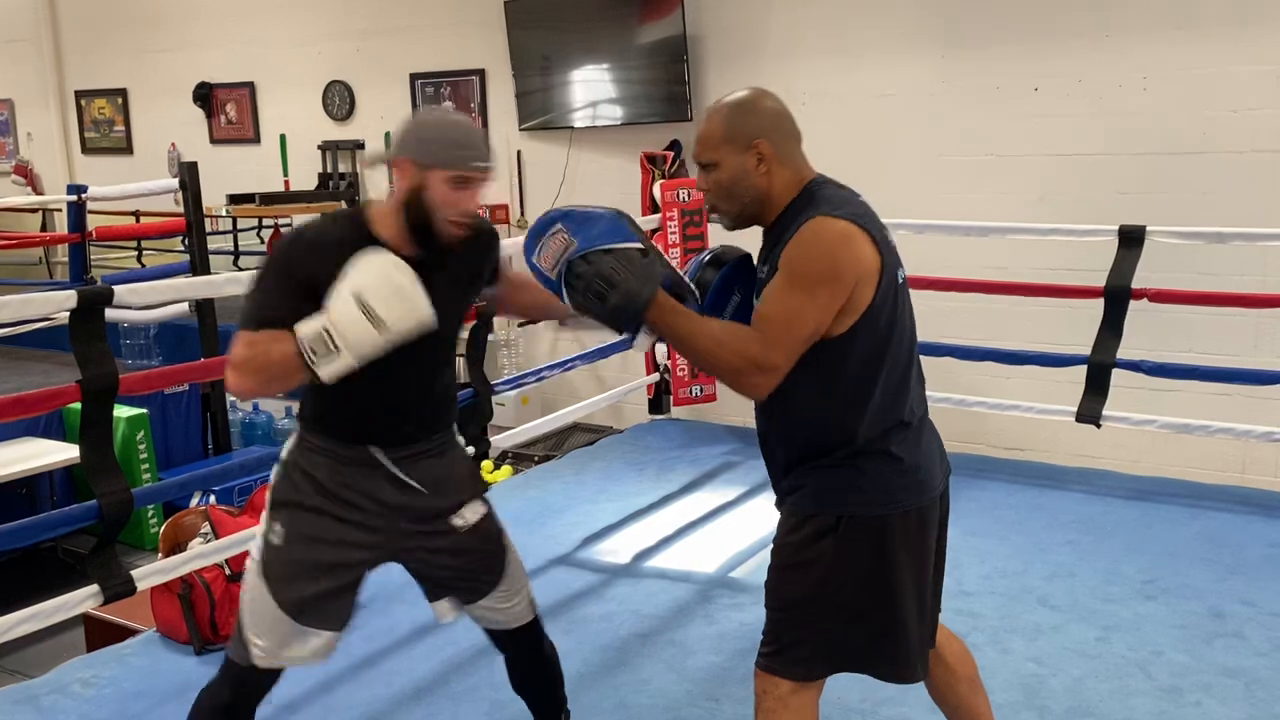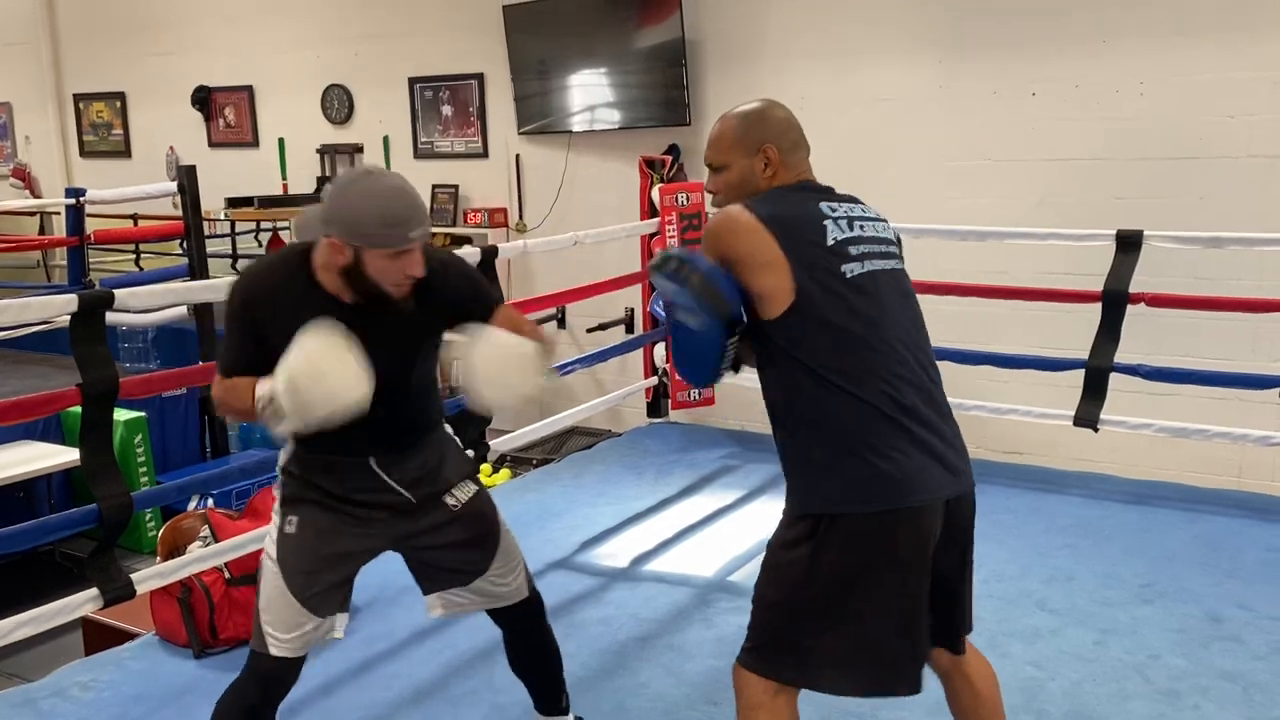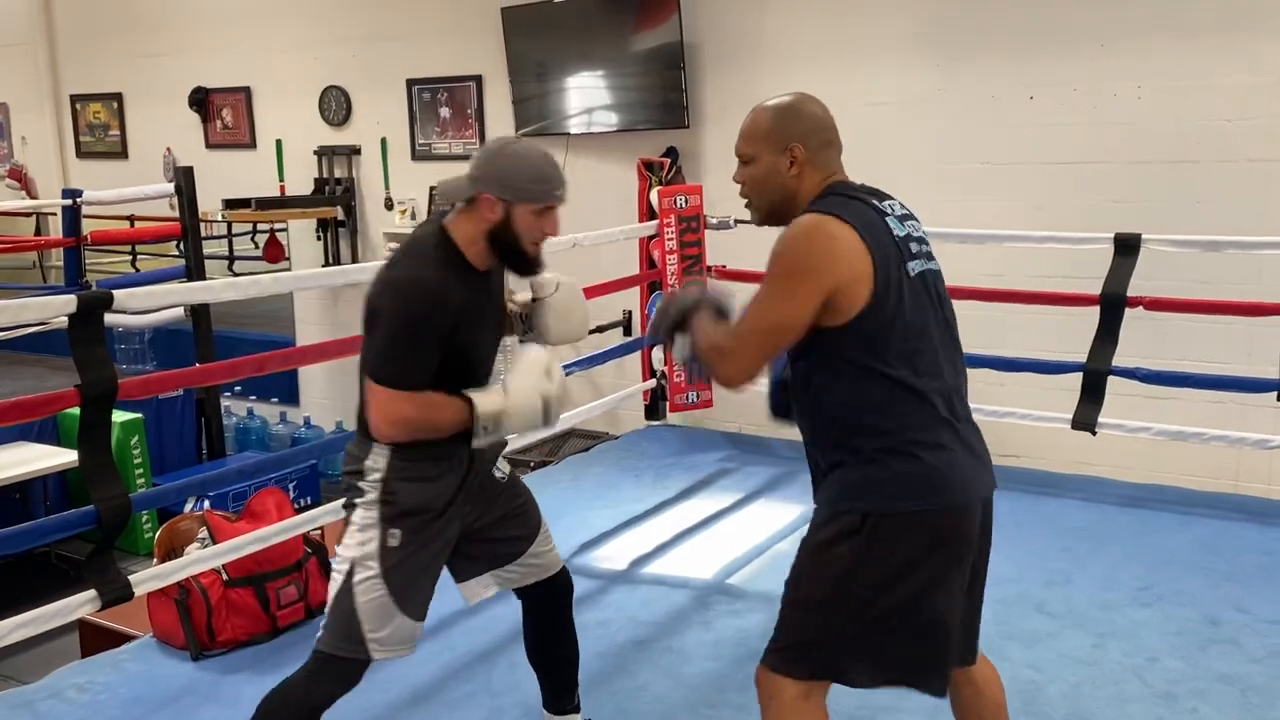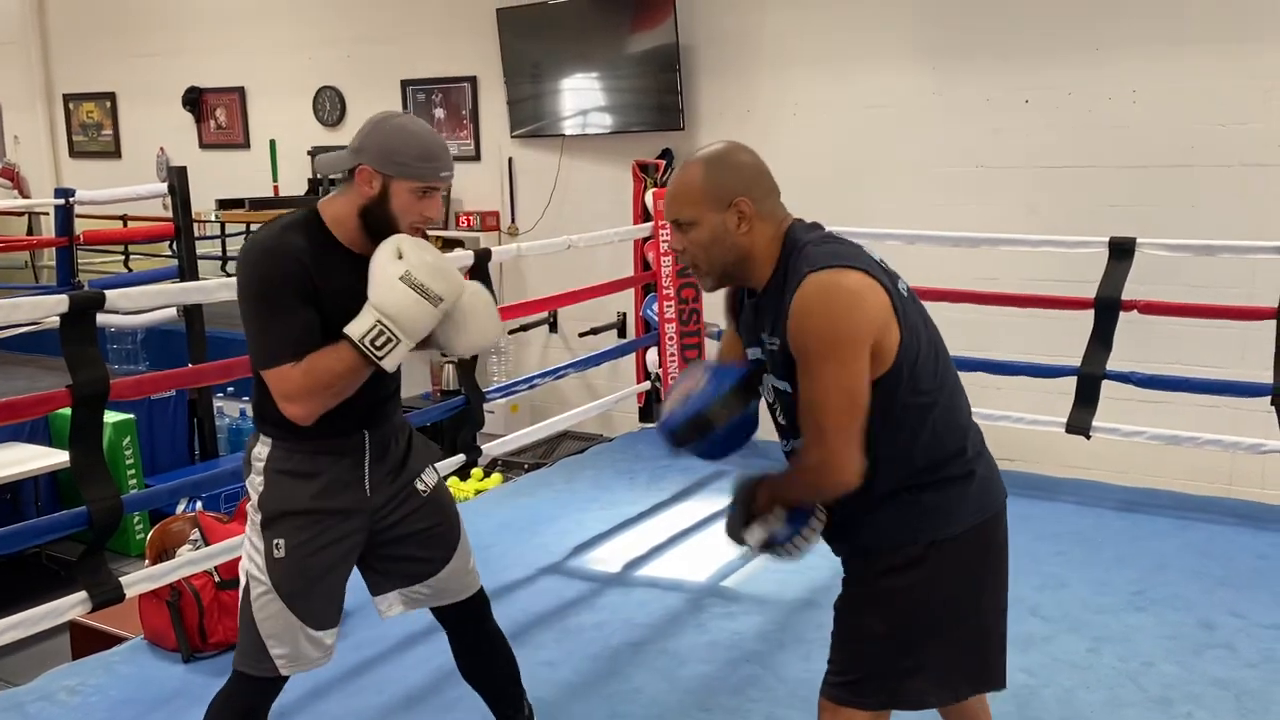
dt=0.5s
person 1, frame 1
left shoulder: (831, 236)
right shoulder: (799, 221)
left elbow: (758, 370)
right elbow: (772, 340)
left wrist: (648, 303)
right wrist: (687, 304)
left hip: (856, 492)
right hip: (897, 473)
right knee: (915, 626)
person 1, frame 2
left shoulder: (740, 227)
right shoulder: (867, 221)
left elbow: (675, 271)
right wrist: (730, 327)
left hip: (852, 497)
right hip: (941, 476)
right knee: (947, 643)
person 1, frame 3
left shoulder: (815, 235)
right shoulder: (884, 215)
left elbow: (734, 362)
left wrist: (692, 322)
left hip: (890, 494)
right hip: (956, 478)
right knee: (954, 650)
person 1, frame 4
left shoulder: (826, 293)
right shoulder: (751, 278)
left elbow: (835, 466)
right elbow: (729, 369)
left wrist: (762, 497)
left hip: (929, 520)
right hip: (925, 508)
right knee: (935, 662)
person 2, frame 1
left shoulder: (464, 243)
right shoulder: (309, 251)
left elbow: (497, 285)
right elbow: (244, 374)
left wrist: (574, 304)
right wrist: (338, 333)
left hip: (432, 472)
right hip: (325, 481)
left knee: (517, 624)
right knee: (250, 667)
person 2, frame 2
left shoulder: (437, 273)
right shoulder: (263, 289)
left elbow: (516, 329)
right elbow: (226, 395)
right wrist: (280, 397)
left hip: (427, 470)
right hip: (325, 484)
left knee: (521, 607)
right knee: (269, 671)
person 2, frame 3
left shoulder: (487, 253)
right shoulder: (421, 281)
right elbow: (387, 418)
left wrist: (536, 322)
right wrist: (494, 409)
left hip: (466, 456)
right hip: (402, 479)
left knee: (549, 588)
right knee: (340, 663)
person 2, frame 4
left shoulder: (394, 243)
right shoulder: (277, 255)
right elbow: (298, 400)
left wrist: (450, 322)
right wrist: (384, 323)
left hip: (391, 451)
right hip: (301, 478)
left knee: (468, 609)
